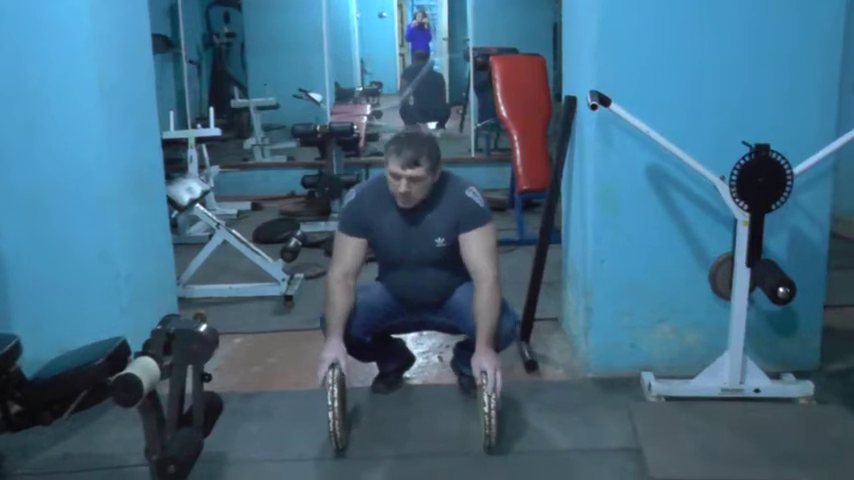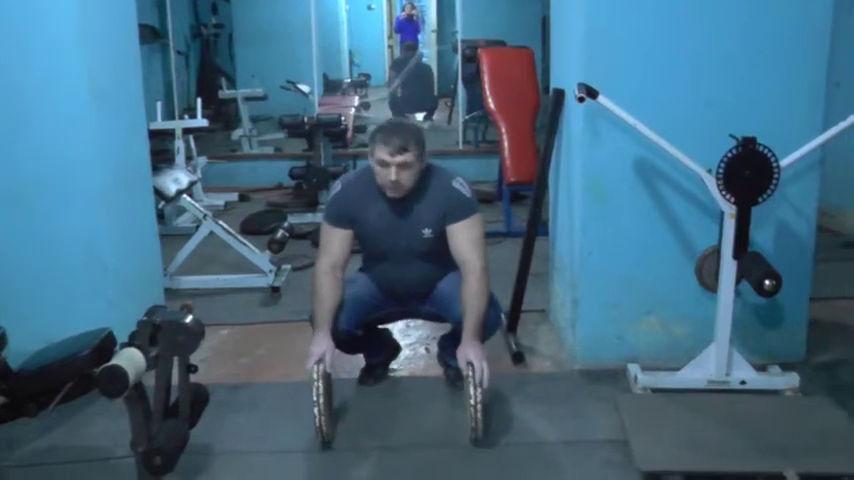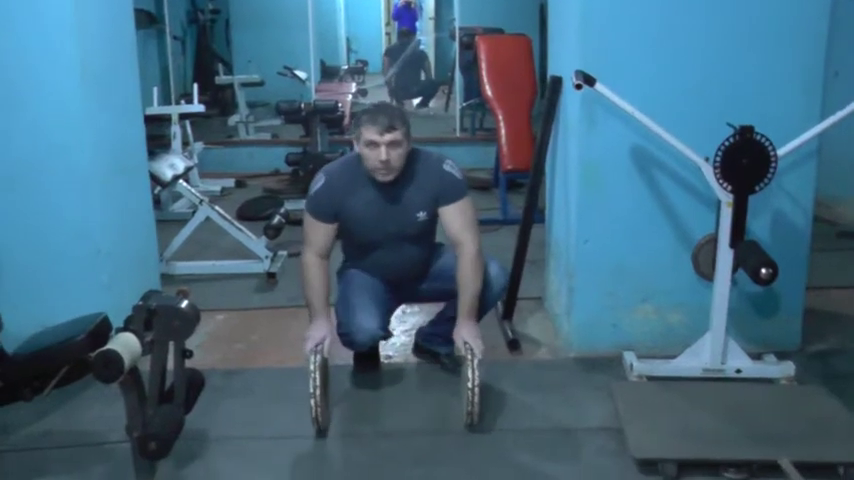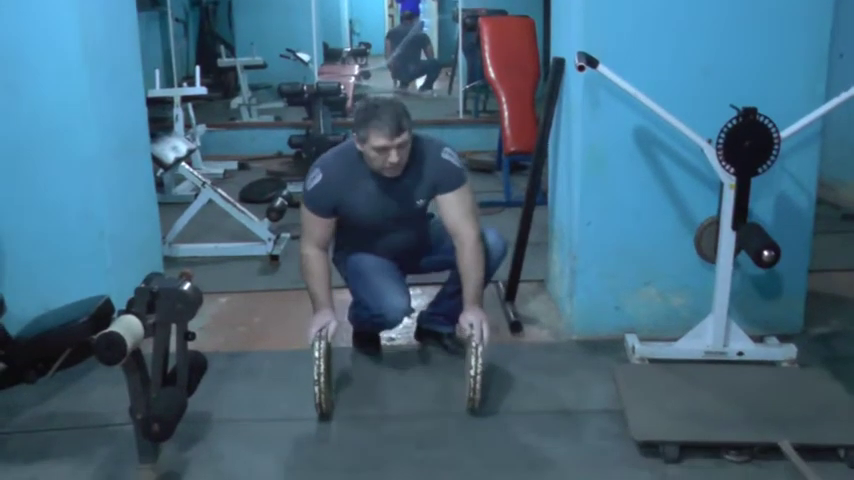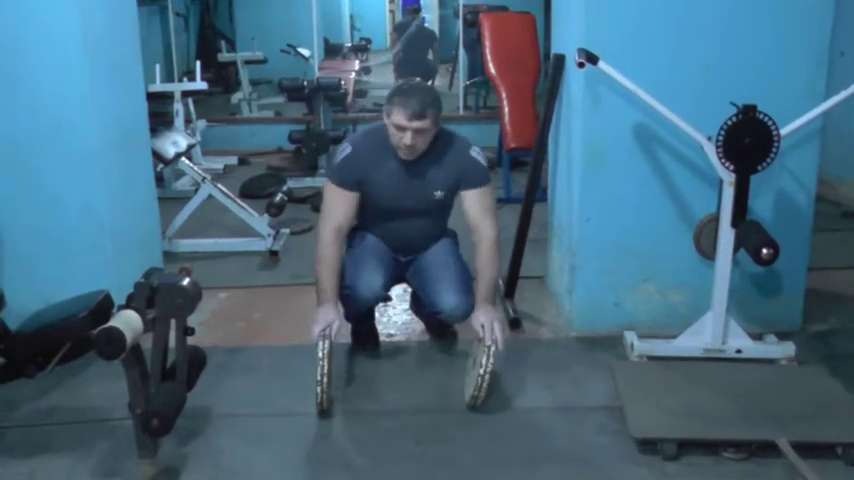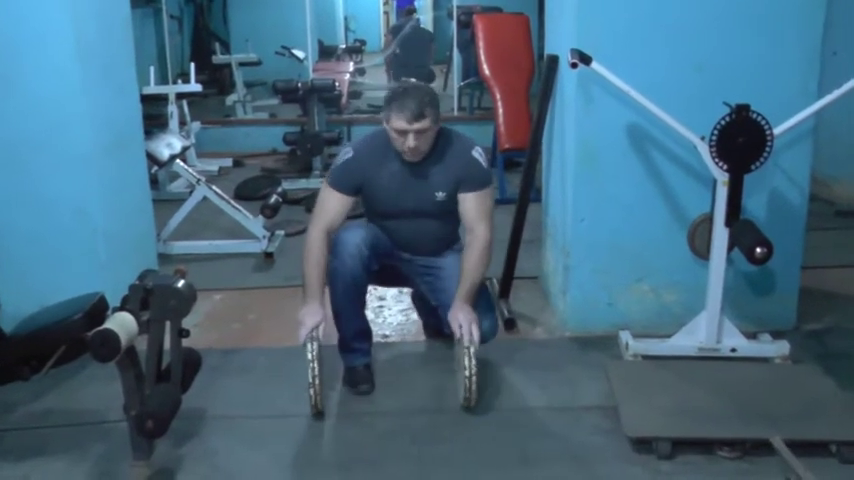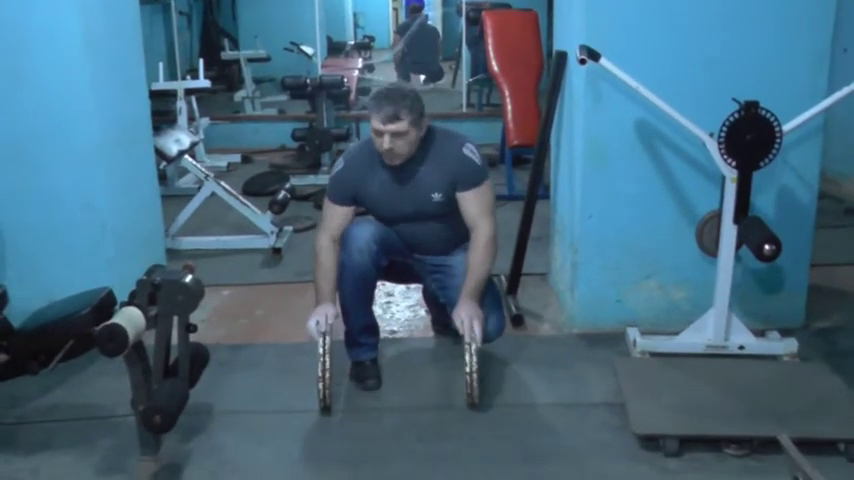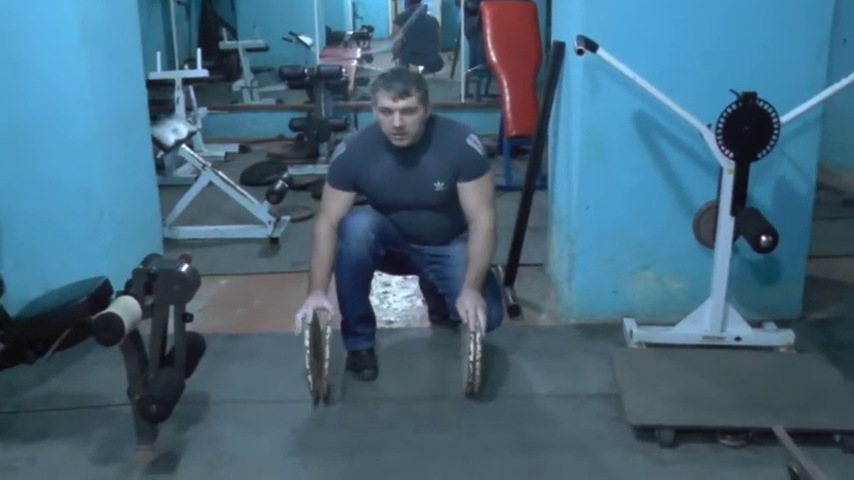
dt=0.5s
person 1, frame 1
left shoulder: (465, 199)
right shoulder: (361, 200)
left elbow: (486, 274)
right elbow: (341, 274)
left wrist: (484, 347)
right wrist: (334, 338)
left hip: (454, 293)
right hip: (393, 296)
left knee: (501, 328)
right knee: (337, 324)
left ankle: (466, 363)
right ankle: (393, 361)
person 1, frame 2
left shoulder: (451, 190)
right shoulder: (347, 192)
left elbow: (474, 266)
right elbow: (329, 267)
left wrist: (470, 339)
right wrist: (322, 333)
left hip: (439, 283)
right hip: (378, 286)
left knee: (486, 316)
right knee: (332, 320)
left ankle: (451, 354)
right ankle: (380, 351)
person 1, frame 3
left shoulder: (440, 172)
right shoulder: (331, 183)
left elbow: (467, 245)
right elbow: (315, 255)
left wrist: (466, 319)
right wrist: (320, 318)
left hip: (427, 266)
right hip: (366, 274)
left knee: (493, 278)
right knee: (363, 332)
left ankle: (433, 341)
right ankle: (366, 345)
person 1, frame 4
left shoulder: (438, 158)
right shoulder: (328, 175)
left elbow: (466, 234)
right elbow: (312, 248)
left wrist: (472, 305)
right wrist: (323, 309)
left hip: (421, 241)
right hip: (363, 254)
left knee: (492, 244)
right knee: (393, 308)
left ankle: (435, 323)
right ankle: (363, 322)
person 1, frame 5
left shoulder: (464, 156)
right shoulder: (356, 152)
left elbow: (485, 231)
right elbow: (333, 228)
left wrist: (484, 304)
right wrist: (328, 303)
left hip: (431, 245)
right hip: (374, 242)
left knee: (455, 307)
right knee: (363, 291)
left ankle: (425, 306)
right ankle: (361, 323)
person 1, frame 6
left shoulder: (466, 155)
right shoulder: (359, 156)
left elbow: (479, 233)
right elbow: (320, 228)
left wrist: (464, 303)
right wrist: (313, 301)
left hip: (440, 256)
right hip: (384, 251)
left knee: (479, 328)
right knee: (348, 242)
left ankle: (430, 306)
right ankle: (355, 355)
person 1, frame 7
left shoulder: (459, 154)
right shoulder: (352, 165)
left elbow: (483, 229)
right elbow: (328, 238)
left wrist: (469, 299)
right wrist: (325, 302)
left hip: (449, 255)
right hip: (393, 253)
left knee: (487, 327)
right knee: (358, 237)
left ankle: (439, 301)
right ankle: (362, 351)
person 1, frame 8
left shoulder: (461, 143)
right shoulder: (353, 151)
left elbow: (482, 220)
right elbow: (327, 223)
left wrist: (471, 289)
right wrist: (317, 291)
left hip: (447, 246)
right hip: (391, 243)
left knee: (485, 316)
right knee: (355, 226)
left ankle: (436, 291)
right ankle: (359, 341)
